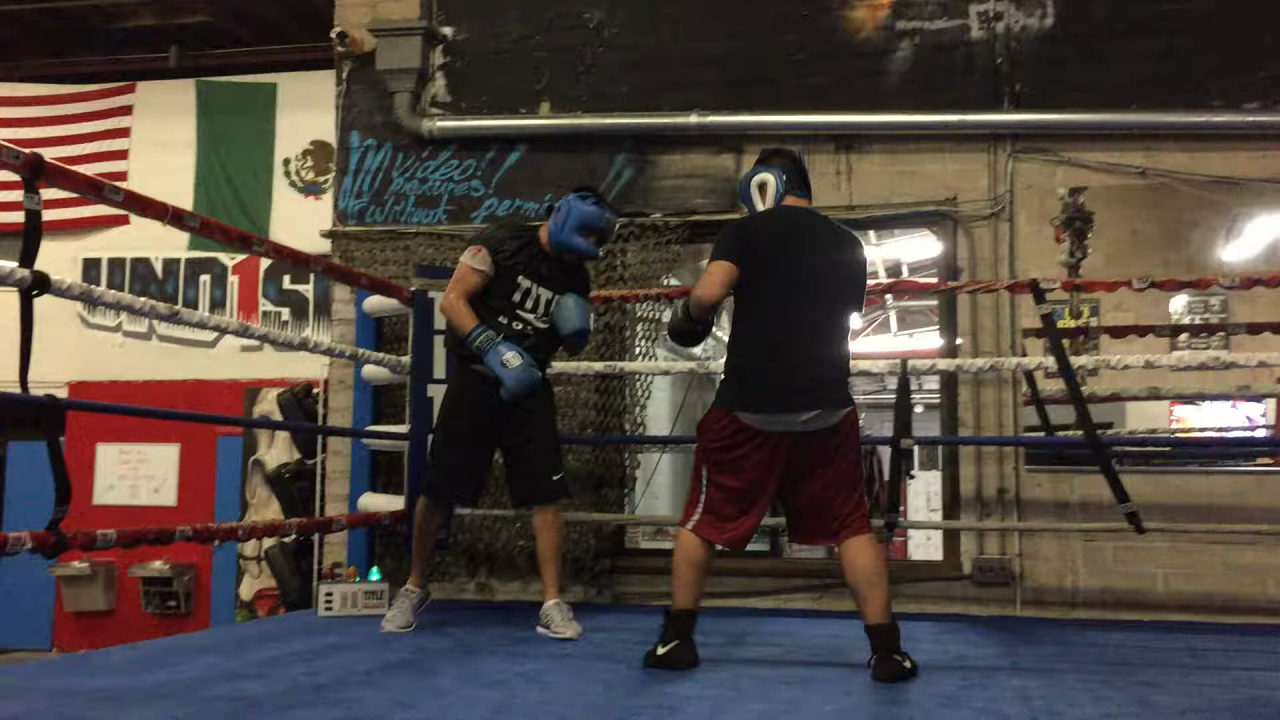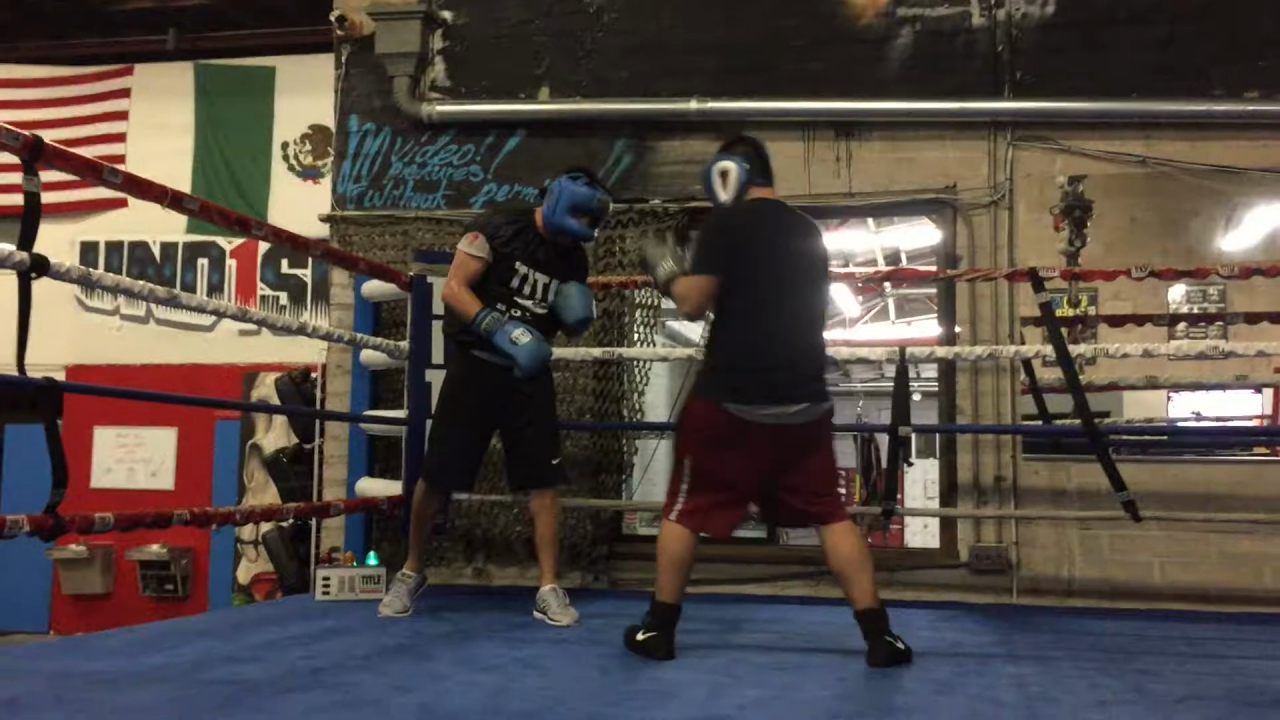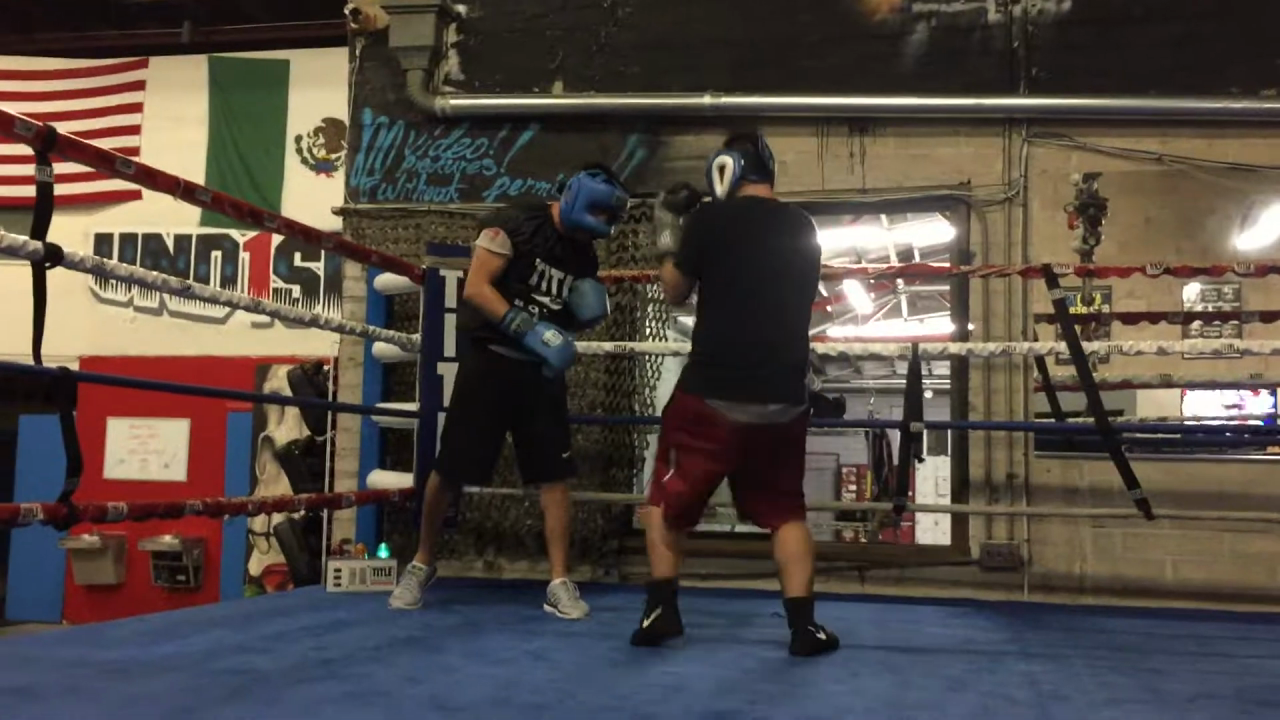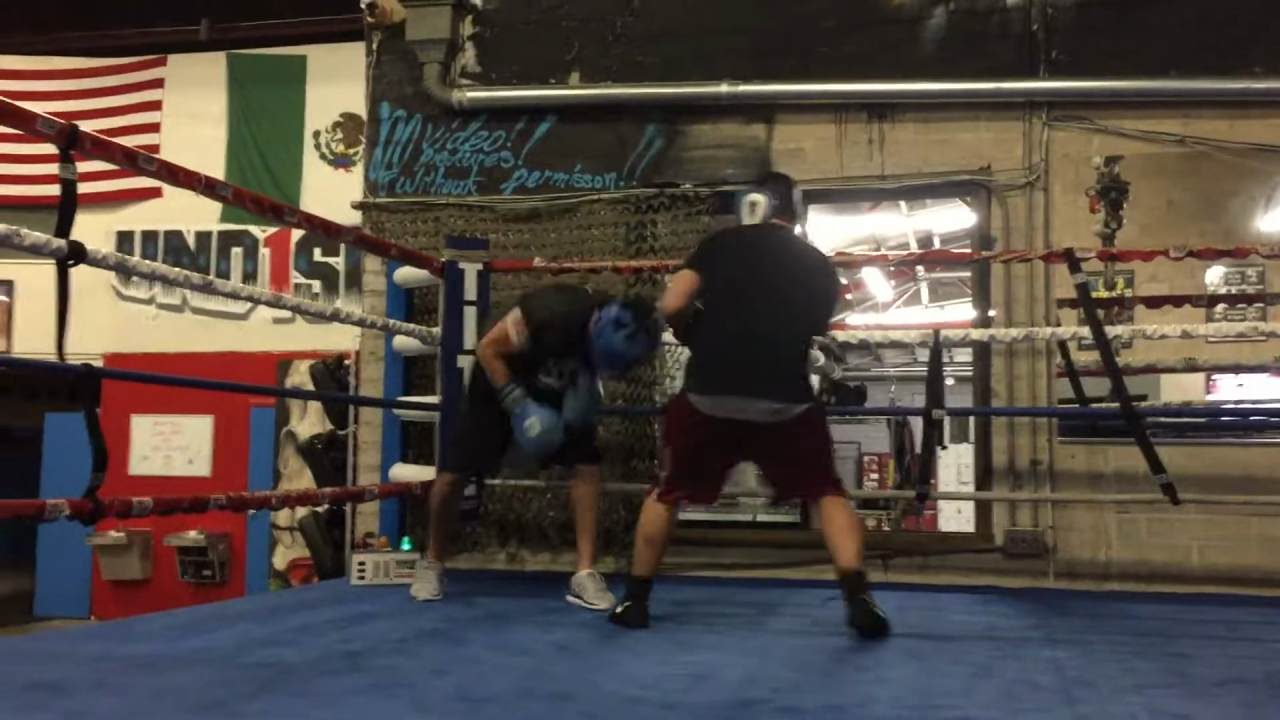
dt=0.4s
person 1, frame 1
left shoulder: (747, 231)
right shoulder: (847, 244)
left elbow: (709, 293)
left wrist: (687, 314)
left hip: (748, 407)
right hip: (826, 408)
left knee: (701, 520)
right knee: (850, 525)
left ankle: (677, 638)
right ankle: (886, 649)
person 1, frame 2
left shoulder: (725, 225)
right shoulder: (808, 233)
left elbow: (696, 302)
left wrist: (667, 269)
left hip: (728, 399)
right hip: (803, 398)
left knee: (686, 511)
right knee: (829, 514)
left ankle: (658, 628)
right ankle: (878, 632)
person 1, frame 3
left shoulder: (707, 220)
right shoulder: (804, 233)
left elbow: (675, 292)
left wrist: (668, 232)
left hip: (711, 391)
right hip: (782, 397)
left knee: (666, 499)
right knee: (786, 511)
left ankle: (662, 606)
right ankle: (803, 623)
person 1, frame 4
left shoulder: (720, 244)
right shoulder: (819, 264)
left elbow: (672, 306)
left wrist: (690, 323)
left hip: (709, 395)
right hip: (786, 401)
left knee: (667, 492)
right knee: (826, 492)
left ankle: (635, 599)
right ankle: (859, 599)
person 2, frame 1
left shoulder: (574, 278)
right shoulder: (500, 243)
left elbow: (571, 347)
right elbow: (451, 301)
left wrist: (576, 331)
right wrist: (493, 349)
left hip: (529, 389)
right hip: (475, 380)
left knee: (546, 495)
right knee: (437, 491)
left ankle: (552, 604)
right ankle: (414, 588)
person 2, frame 2
left shoulder: (573, 260)
right shoulder: (496, 229)
left elbow: (571, 328)
right elbow: (453, 290)
left wrist: (577, 316)
right wrist: (500, 329)
left hip: (530, 374)
right hip: (475, 364)
left knee: (544, 481)
right knee: (437, 476)
left ankle: (549, 590)
right ankle: (411, 572)
person 2, frame 3
left shoulder: (585, 255)
right shoulder: (514, 225)
right elbow: (475, 287)
left wrist: (589, 308)
right wrist: (529, 329)
left hip: (541, 368)
right hip: (489, 360)
left knee: (554, 475)
right knee: (450, 470)
left ankle: (559, 583)
right ankle: (422, 565)
person 2, frame 4
left shoulder: (630, 334)
right shoulder: (547, 315)
right elbow: (487, 350)
left wrist: (586, 389)
right wrist: (520, 405)
left hip: (564, 389)
right hip: (507, 379)
left knee: (586, 467)
right knee: (452, 474)
left ankle: (585, 575)
right ankle: (431, 563)
